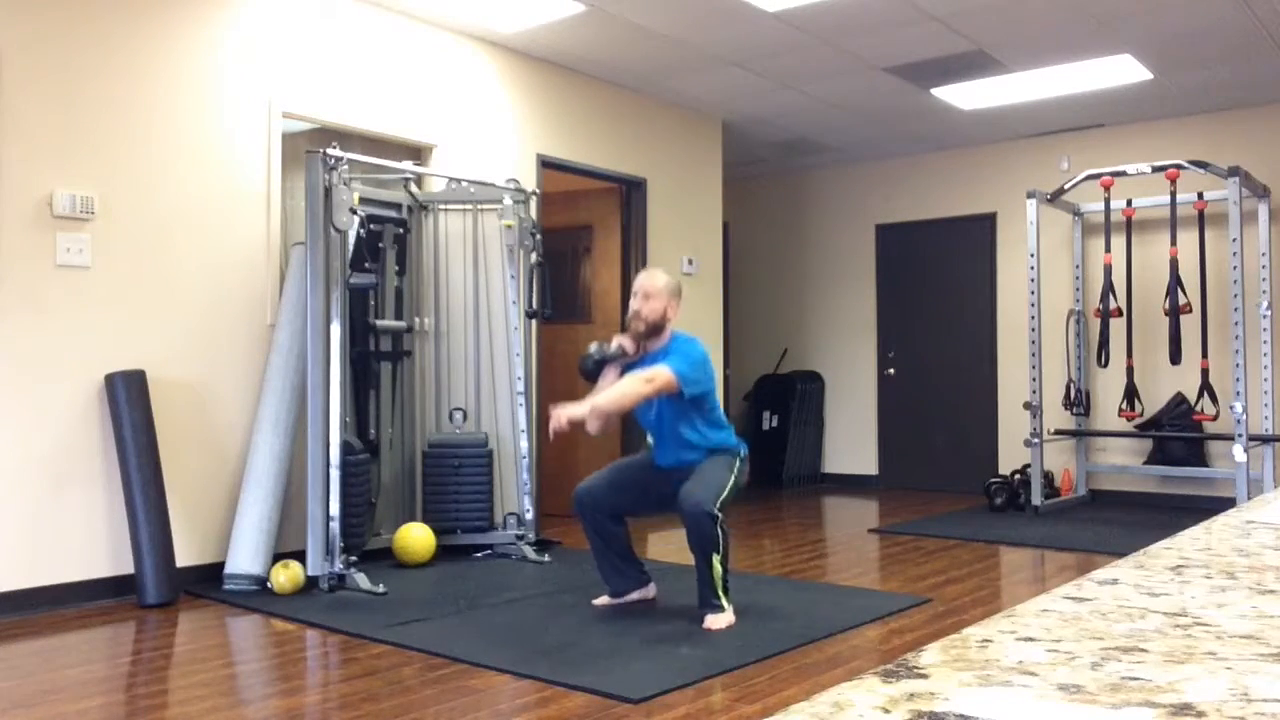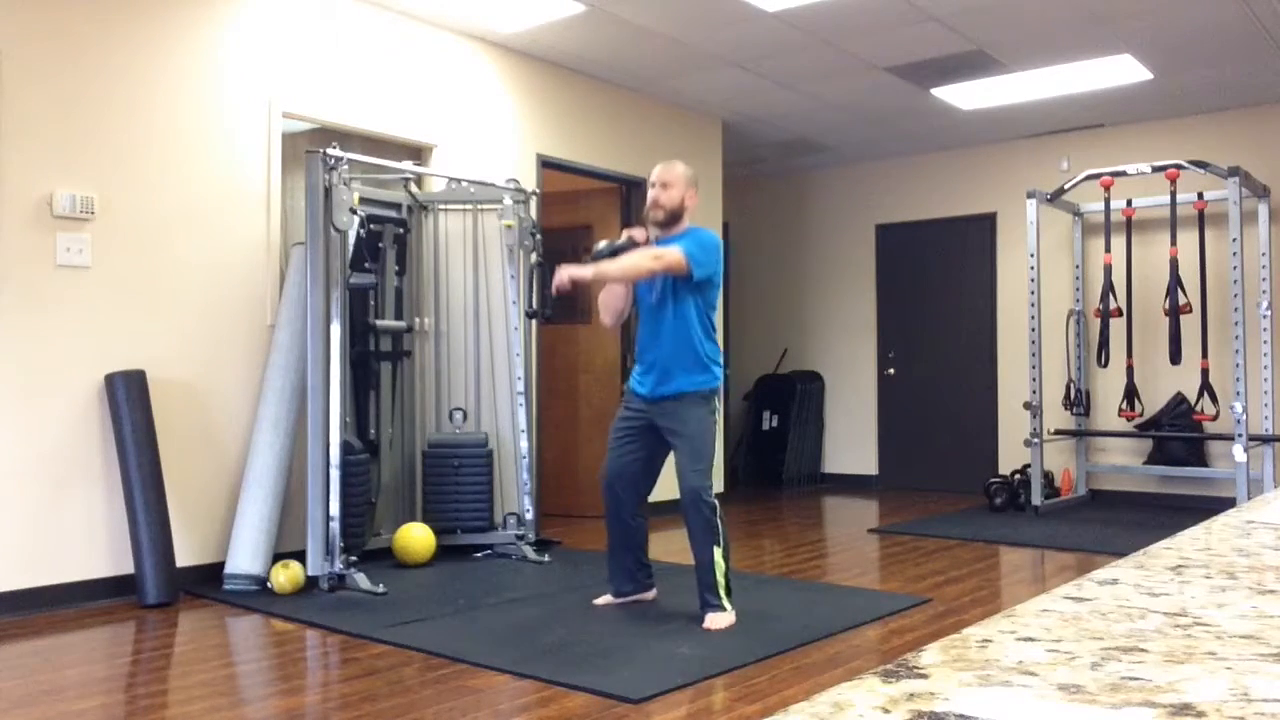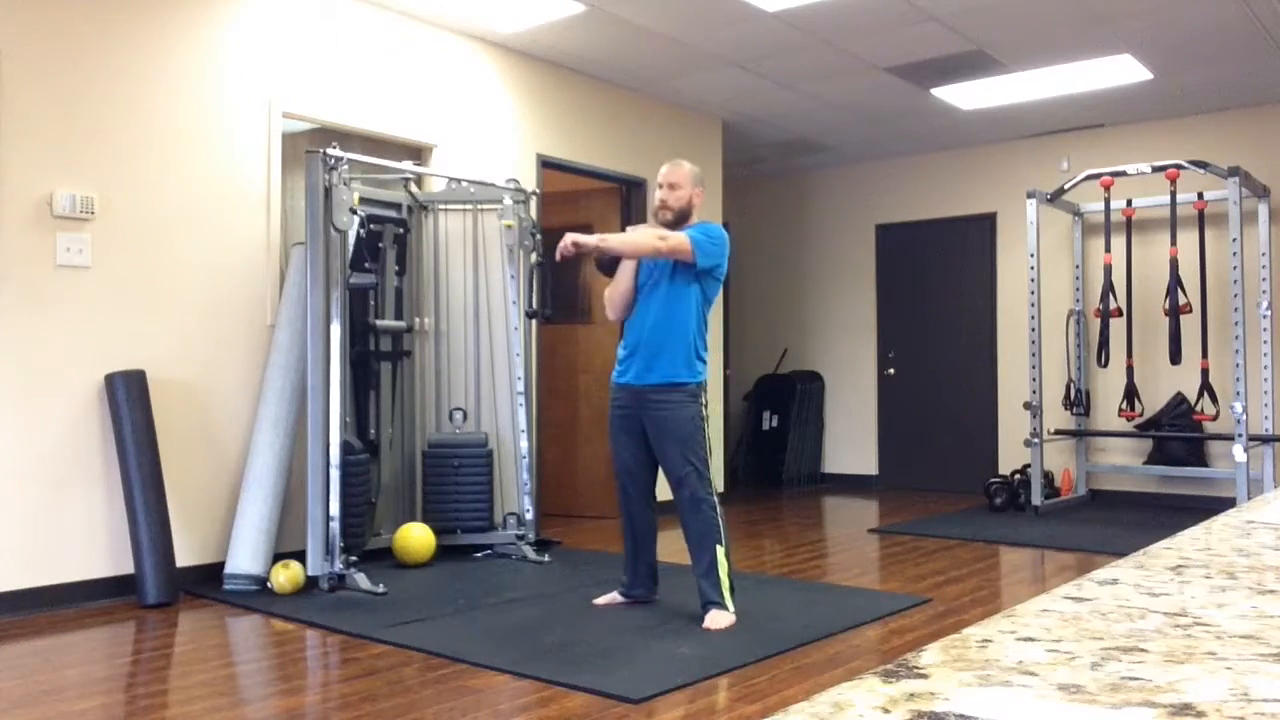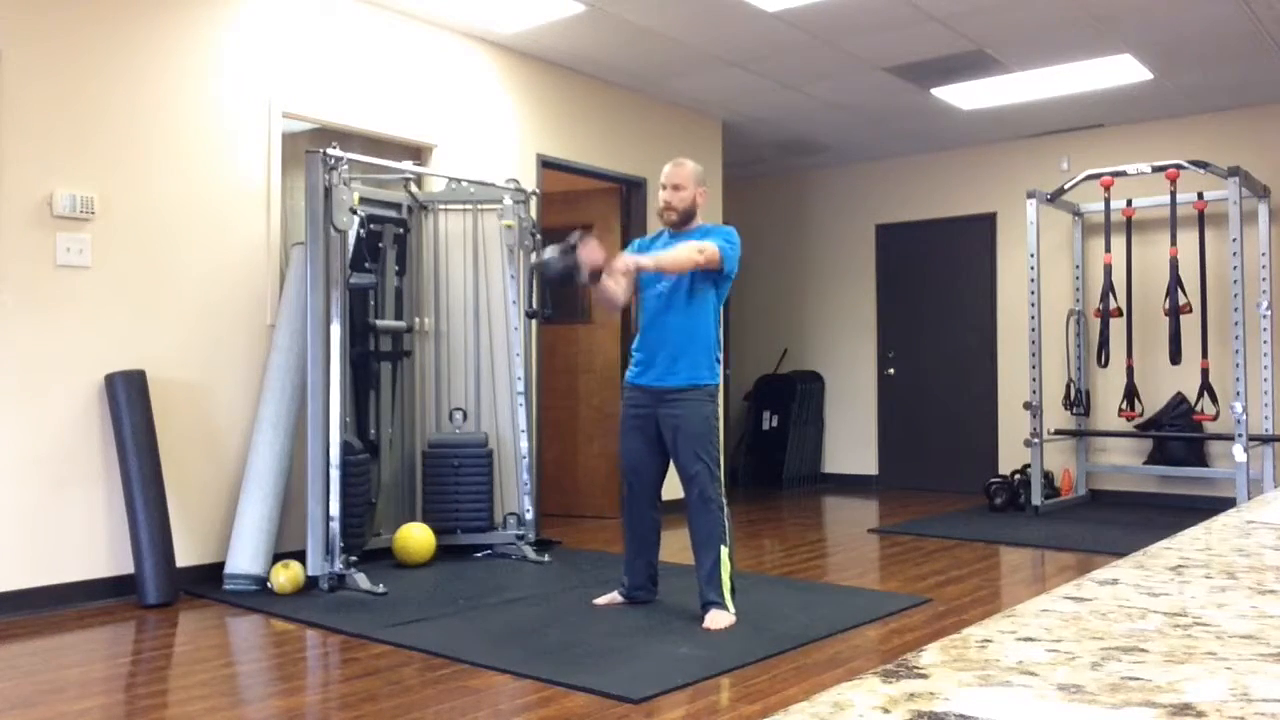
dt=0.4s
person 1, frame 1
left shoulder: (689, 353)
right shoulder: (630, 357)
left elbow: (648, 385)
right elbow: (596, 425)
left wrist: (580, 409)
right wrist: (613, 366)
left hip: (715, 458)
right hip: (664, 463)
left knee: (696, 504)
right knee: (590, 497)
left ankle: (716, 602)
right ankle: (630, 582)
person 1, frame 2
left shoulder: (704, 243)
right shoulder: (642, 249)
left elbow: (657, 262)
right elbow: (609, 317)
left wrist: (586, 271)
right wrist: (626, 251)
left hip: (693, 394)
right hip: (642, 393)
left knee: (695, 493)
right knee: (617, 484)
left ankle: (717, 601)
right ankle: (631, 583)
person 1, frame 3
left shoulder: (710, 238)
right shoulder: (644, 250)
left elbow: (661, 244)
right elbow: (615, 311)
left wrist: (592, 240)
right wrist: (628, 253)
left hip: (676, 388)
right hip: (627, 385)
left knee: (694, 494)
right knee: (633, 493)
left ankle: (718, 599)
right ankle: (638, 585)
person 1, frame 4
left shoulder: (722, 238)
right shoulder: (643, 245)
left elbow: (697, 255)
right elbow: (614, 299)
left wrist: (641, 262)
right wrist: (600, 269)
left hip: (691, 388)
right hip: (640, 386)
left knee: (702, 492)
right knee: (638, 489)
left ankle: (718, 599)
right ankle: (637, 585)
